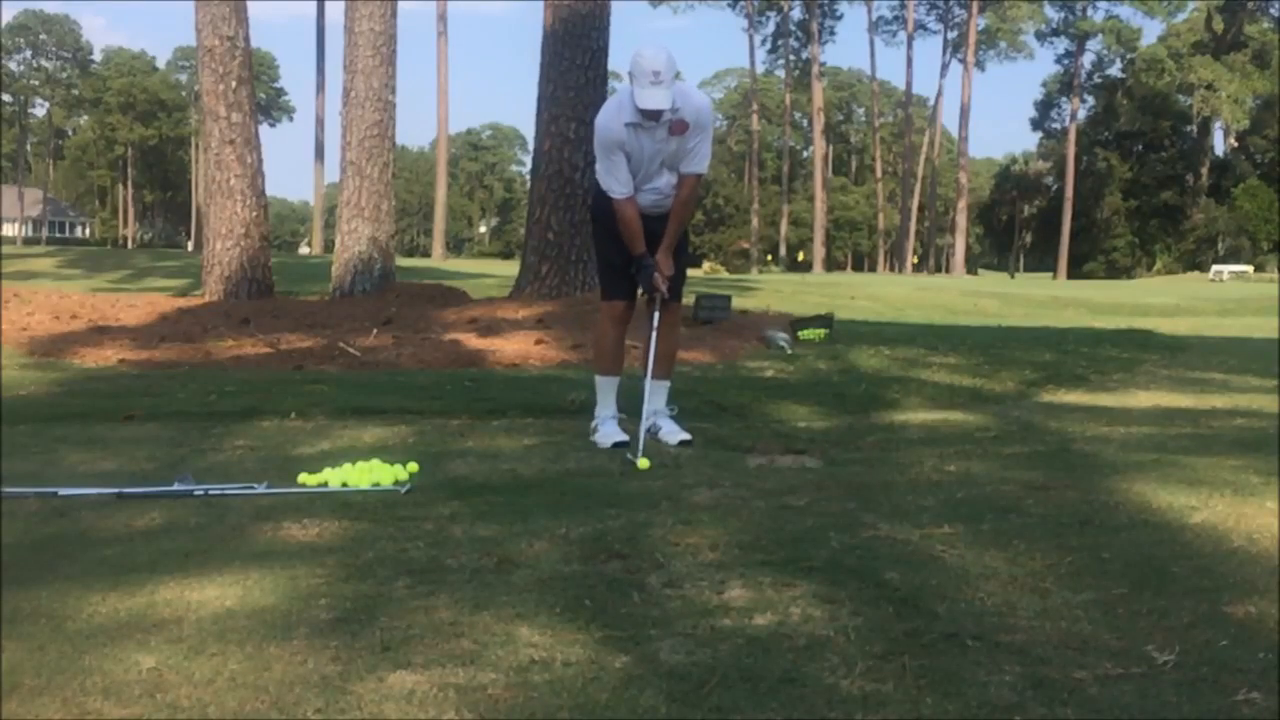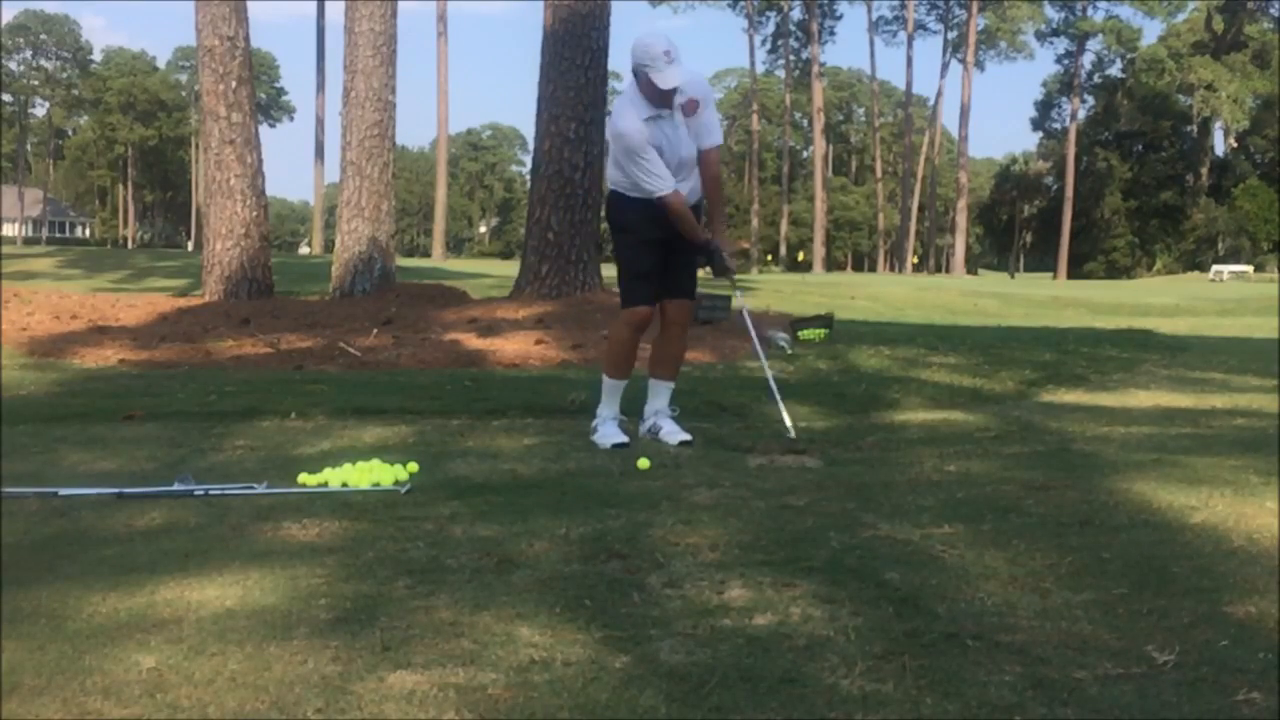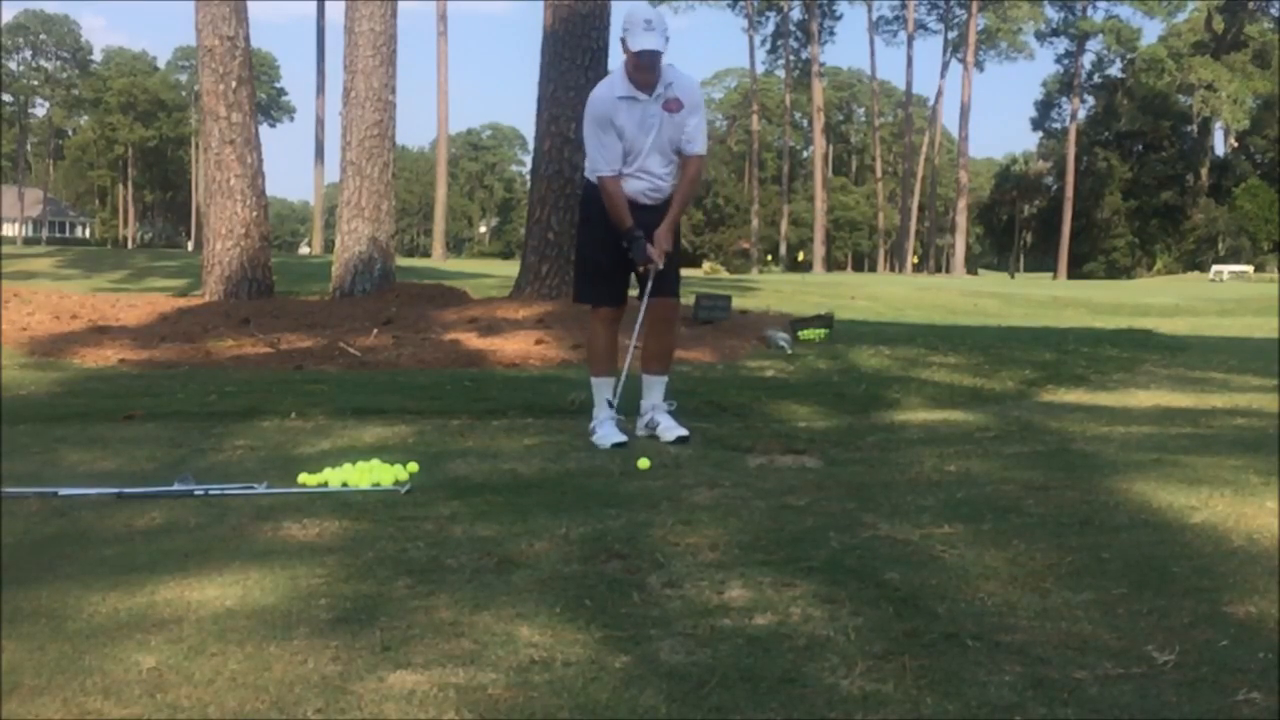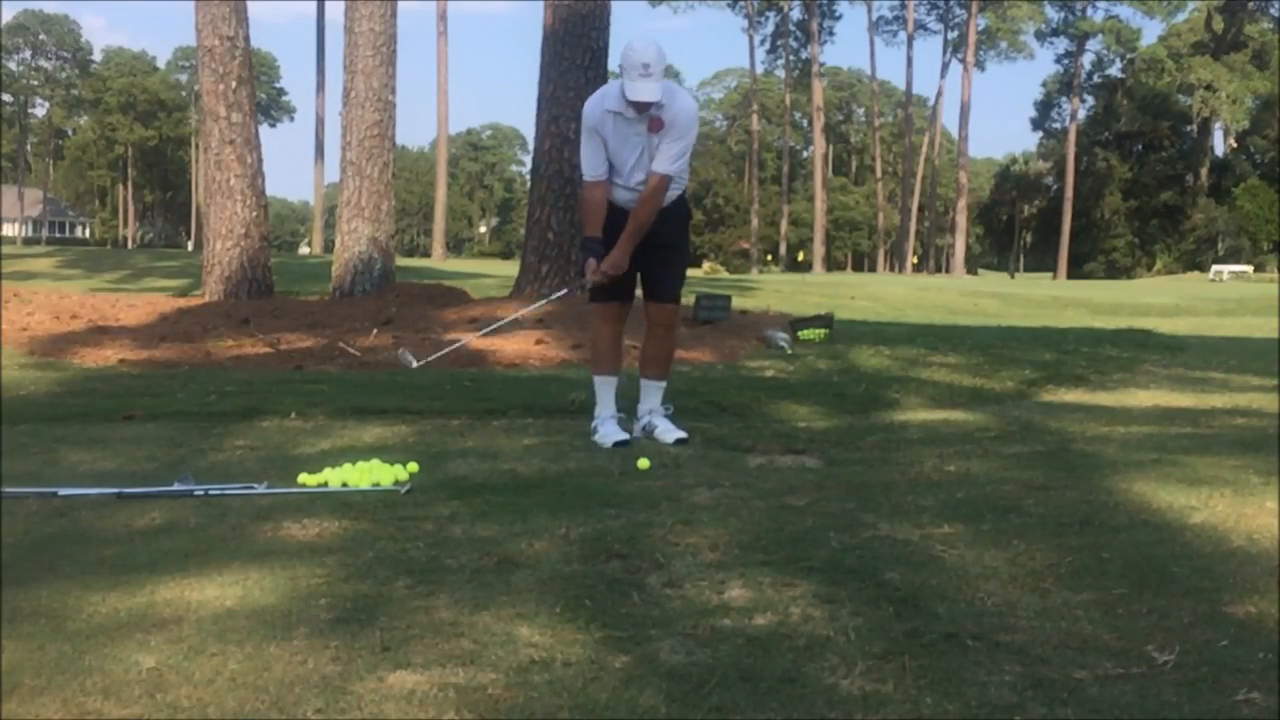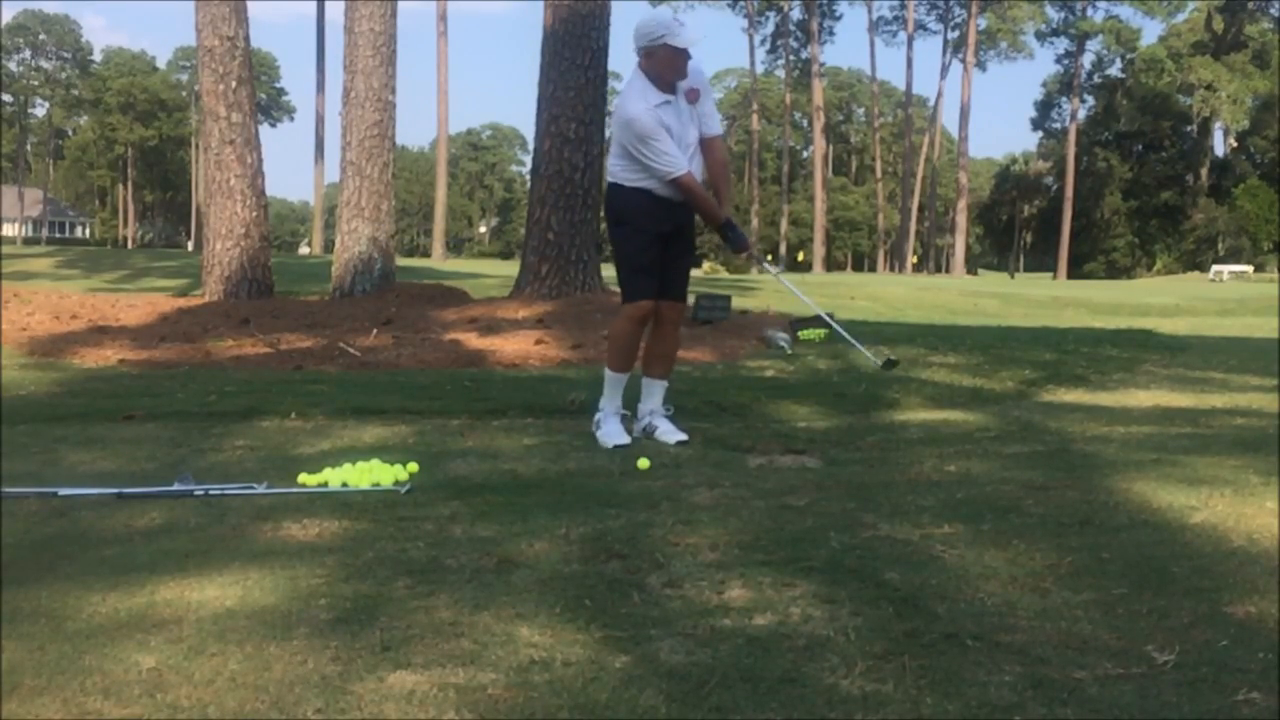
dt=1s
person 1, frame 1
left shoulder: (697, 107)
right shoulder: (610, 121)
left elbow: (689, 185)
right elbow: (623, 200)
left wrist: (666, 252)
right wrist: (643, 263)
left hip: (671, 213)
right hip: (616, 213)
left knee: (669, 311)
right knee: (616, 308)
left ankle: (656, 413)
right ankle: (605, 415)
person 1, frame 2
left shoulder: (695, 88)
right shoulder: (628, 124)
left elbow: (710, 161)
right elbow: (669, 196)
left wrist: (715, 228)
right wrist: (710, 247)
left hip: (685, 213)
right hip: (636, 214)
left knee: (679, 314)
right knee: (638, 311)
left ankle: (656, 412)
right ankle: (605, 415)
person 1, frame 3
left shoulder: (687, 91)
right shoulder: (603, 100)
left elbow: (693, 162)
right elbow: (608, 178)
left wrist: (667, 227)
right wrist: (632, 238)
left hip: (661, 209)
right hip: (608, 210)
left knee: (665, 307)
right knee: (606, 310)
left ankle: (653, 409)
right ankle: (603, 416)
person 1, frame 4
left shoulder: (682, 109)
right shoulder: (597, 108)
left elbow: (656, 187)
right elbow: (595, 182)
left wrist: (623, 252)
right wrist: (592, 246)
left hip: (666, 215)
right hip: (614, 212)
left knee: (665, 314)
right knee: (609, 310)
left ankle: (651, 412)
right ankle: (605, 415)
person 1, frame 5
left shoulder: (695, 81)
right shoulder: (636, 110)
left elbow: (714, 148)
right elbow: (682, 178)
left wrist: (727, 212)
right wrist: (724, 227)
left hip: (679, 209)
right hip: (635, 206)
left knee: (672, 312)
right knee: (639, 307)
left ankle: (651, 412)
right ankle: (608, 412)
